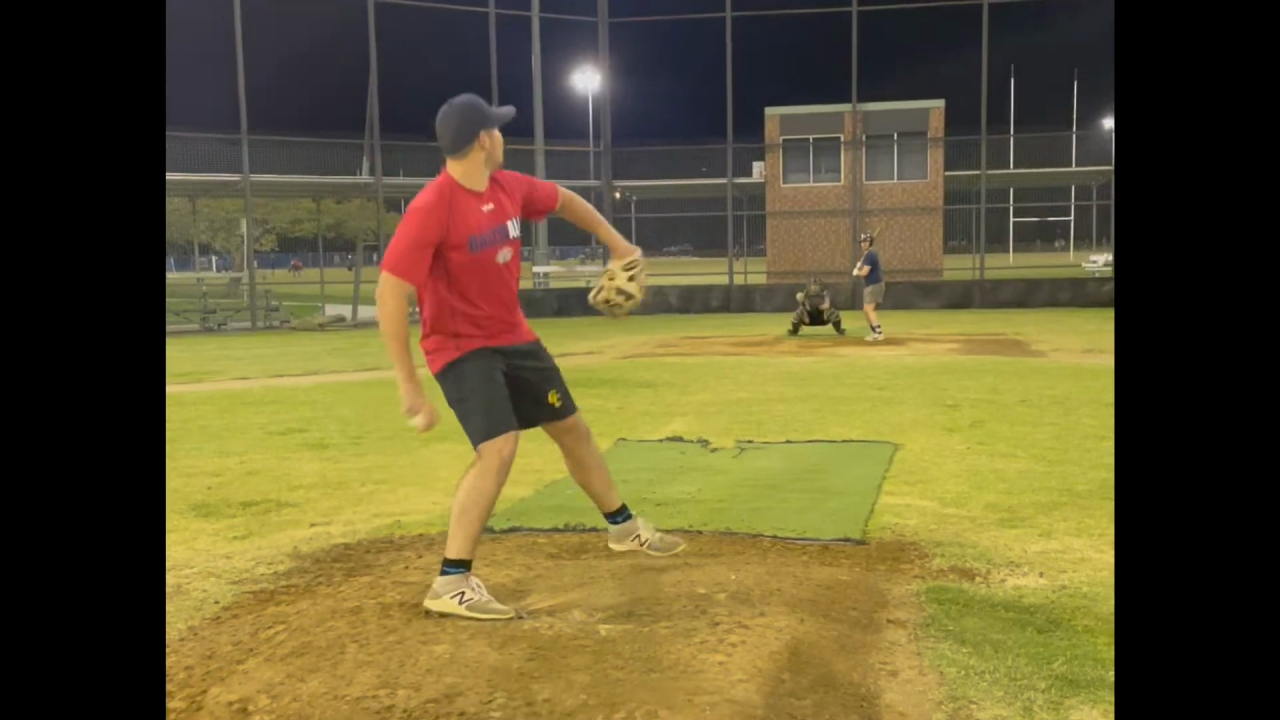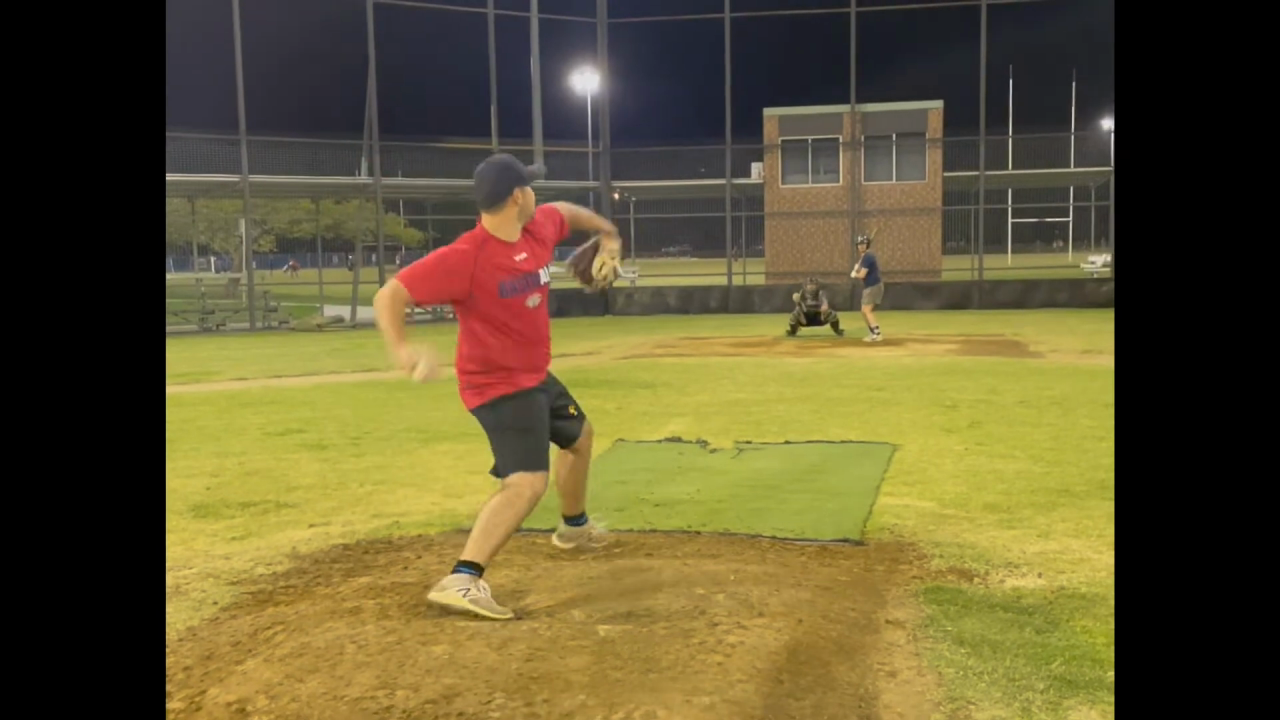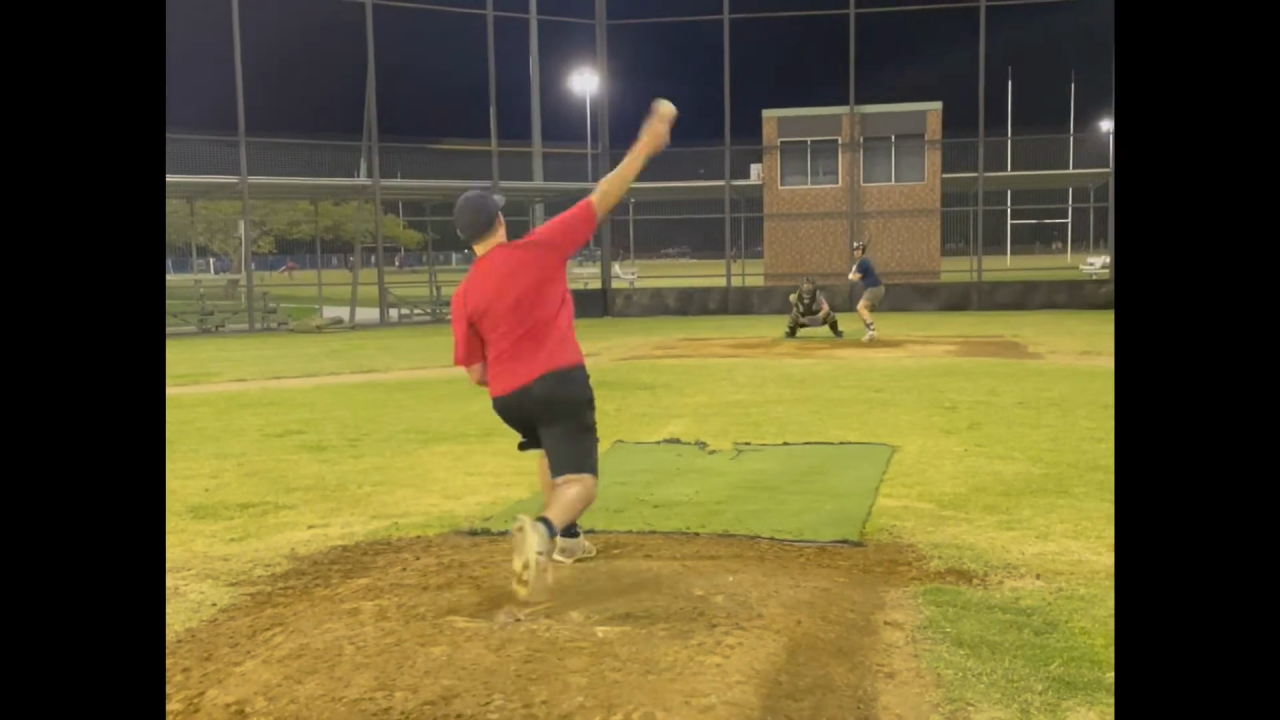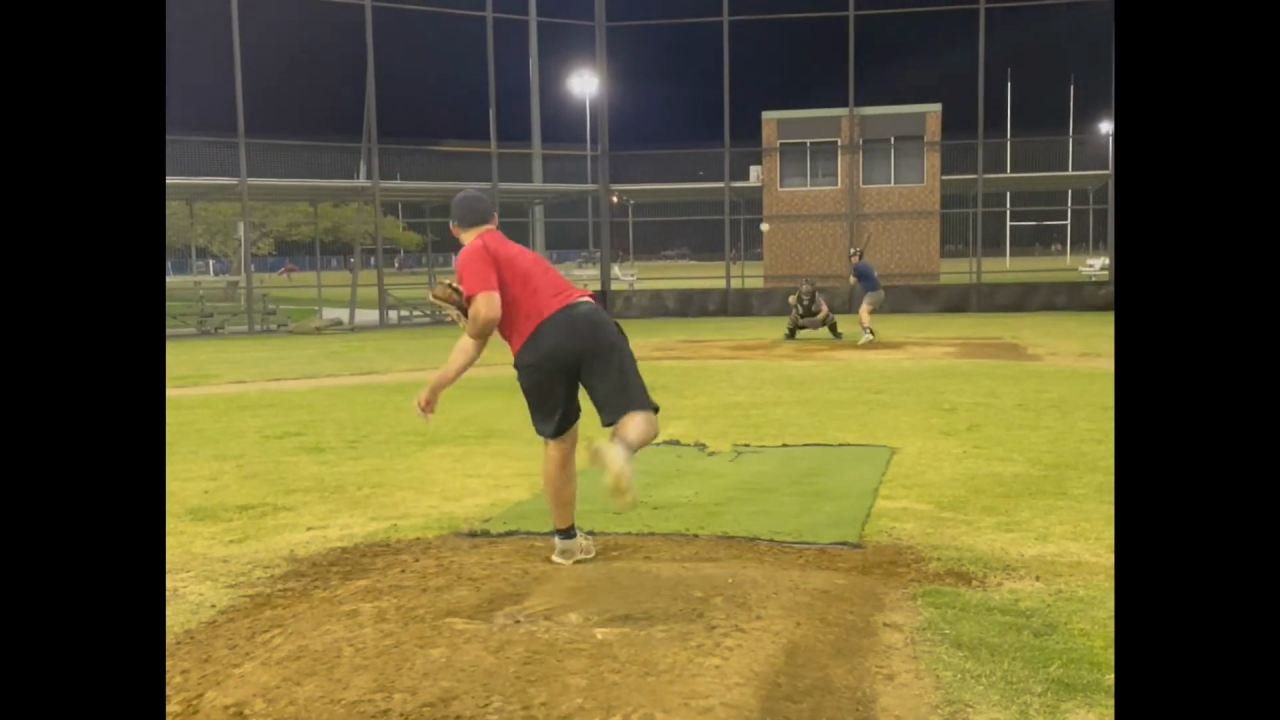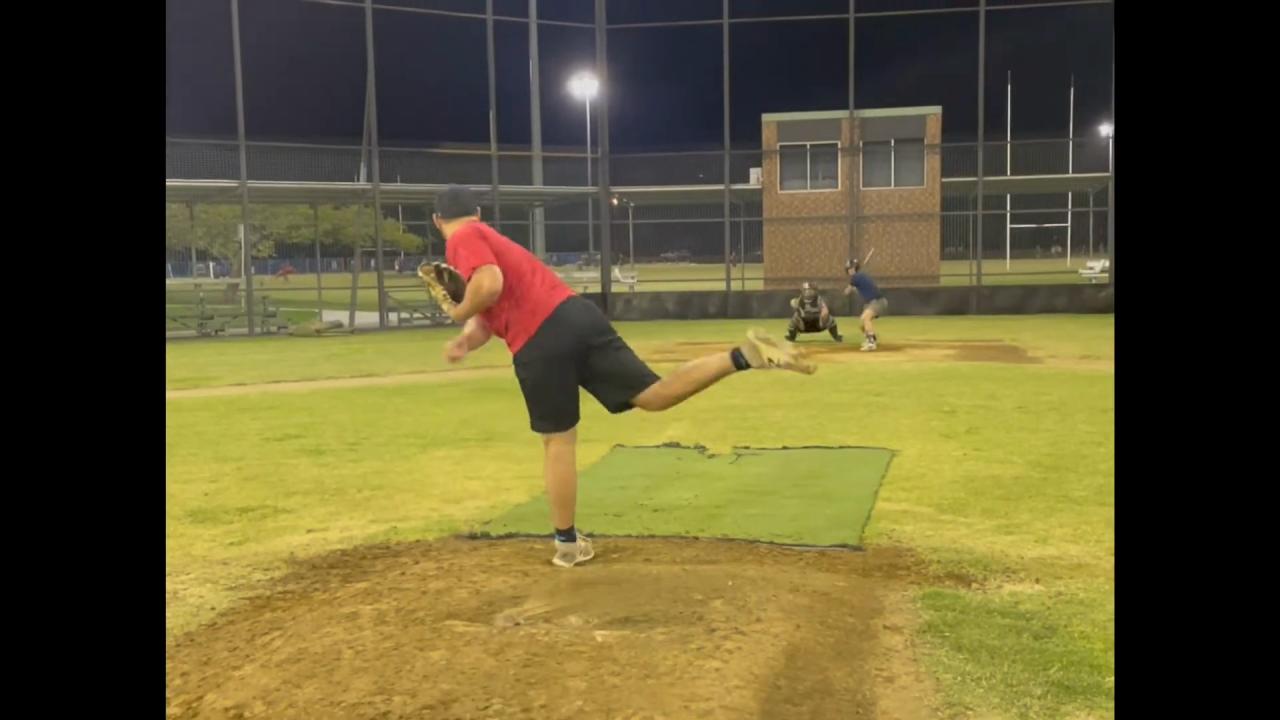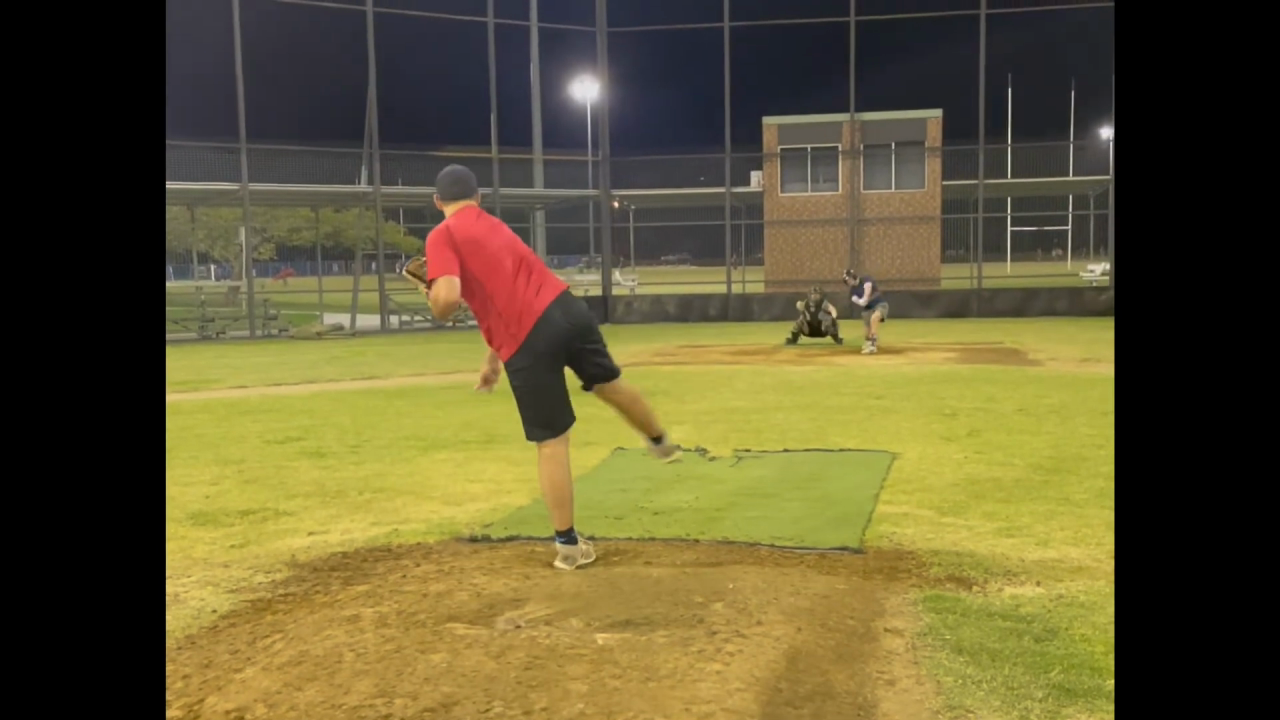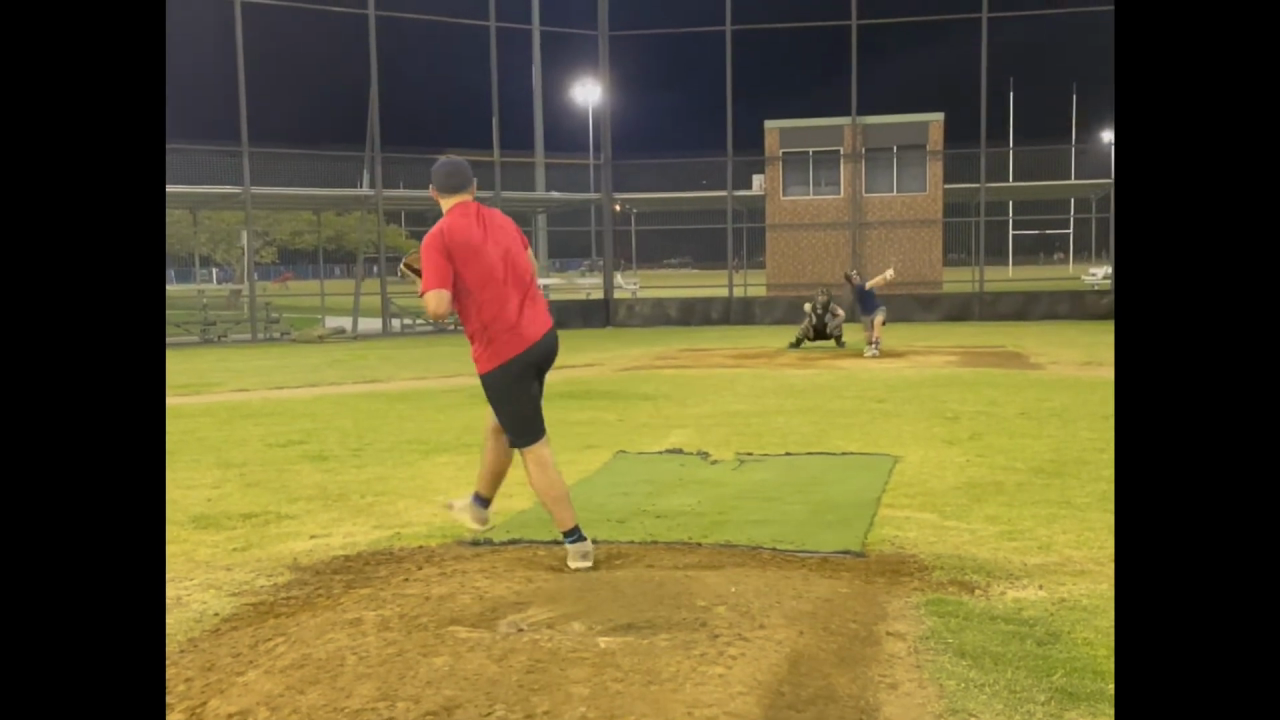
dt=0.2s
person 1, frame 1
left shoulder: (511, 188)
right shoulder: (429, 209)
left elbow: (566, 200)
right elbow: (390, 295)
left wrist: (617, 245)
right wrist: (408, 385)
left hip: (514, 338)
right hip: (461, 348)
left knee: (571, 429)
right knee: (498, 447)
left ankle: (624, 527)
right ankle: (451, 583)
person 1, frame 2
left shoulder: (541, 229)
right shoulder: (462, 258)
left elbow: (564, 209)
right elbow: (387, 297)
left wrist: (602, 229)
right wrist: (402, 349)
left hip: (536, 379)
right hip: (498, 389)
left knee: (580, 436)
right knee: (527, 481)
left ankle: (574, 527)
right ankle: (461, 579)
person 1, frame 3
left shoulder: (464, 295)
right shoulder: (535, 250)
left elbow: (476, 375)
right elbow: (602, 197)
right wrist: (651, 137)
left hip: (507, 397)
right hip: (557, 383)
left knee: (555, 450)
right knee: (578, 482)
left ankle: (566, 537)
right ankle: (544, 528)
person 1, frame 4
left shoulder: (470, 255)
right shoulder: (510, 249)
left elbow: (486, 315)
left wrist: (469, 324)
right wrist: (436, 385)
left hip: (539, 345)
right hip: (586, 323)
left knee: (559, 440)
right knee: (640, 422)
left ankle: (566, 539)
right ankle: (618, 448)
person 1, frame 5
left shoulder: (461, 240)
right shoulder: (488, 238)
left elbow: (490, 285)
right elbow: (488, 319)
left wrist: (461, 310)
right wrist: (463, 342)
left hip: (542, 347)
right hip: (572, 318)
left knee: (558, 441)
right knee: (657, 394)
left ankle: (567, 542)
right ankle: (744, 355)
person 1, frame 6
left shoulder: (443, 235)
right shoulder: (496, 225)
left elbow: (446, 297)
left wrist: (439, 311)
right wrist: (493, 360)
left hip: (527, 342)
right hip: (566, 311)
left knee: (551, 444)
right knee: (607, 381)
left ankle: (569, 544)
right ankle: (661, 442)
person 1, frame 7
left shoulder: (437, 238)
right shoulder: (501, 220)
left elbow: (439, 308)
left wrist: (432, 296)
left hip: (503, 355)
right hip: (541, 335)
left knee: (533, 447)
right knee: (500, 426)
left ankle: (576, 543)
right ankle: (479, 505)
